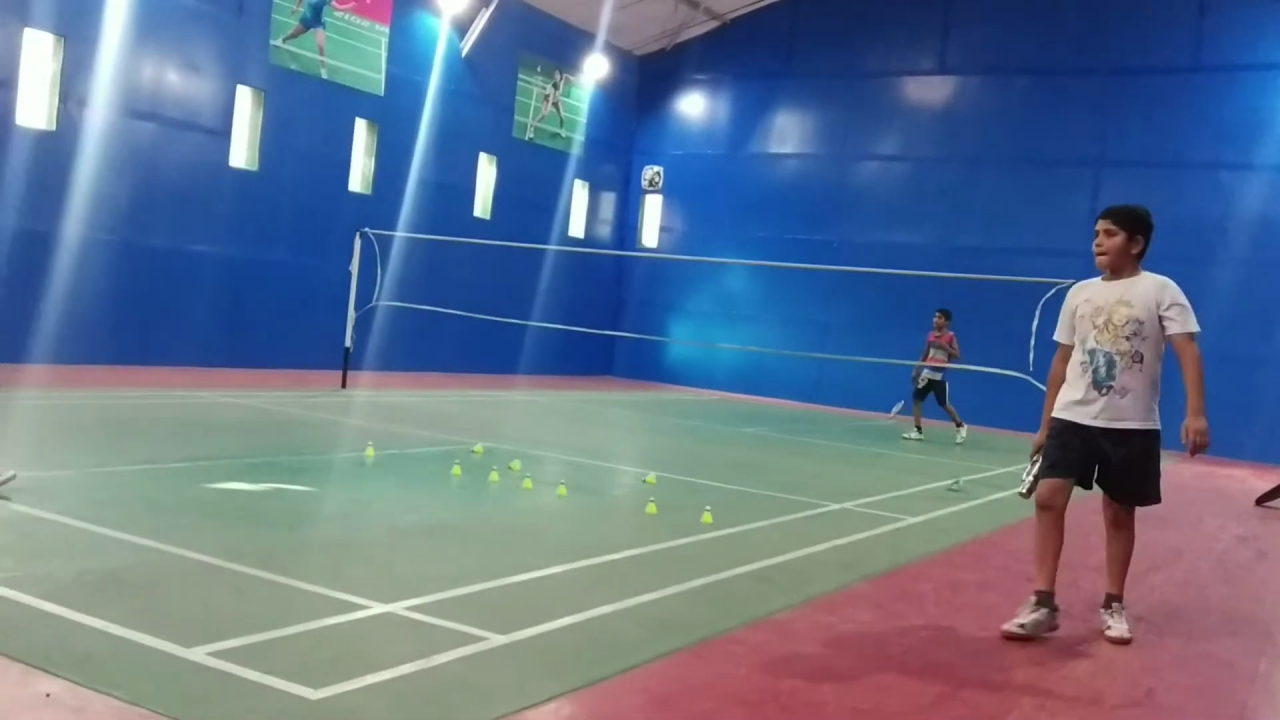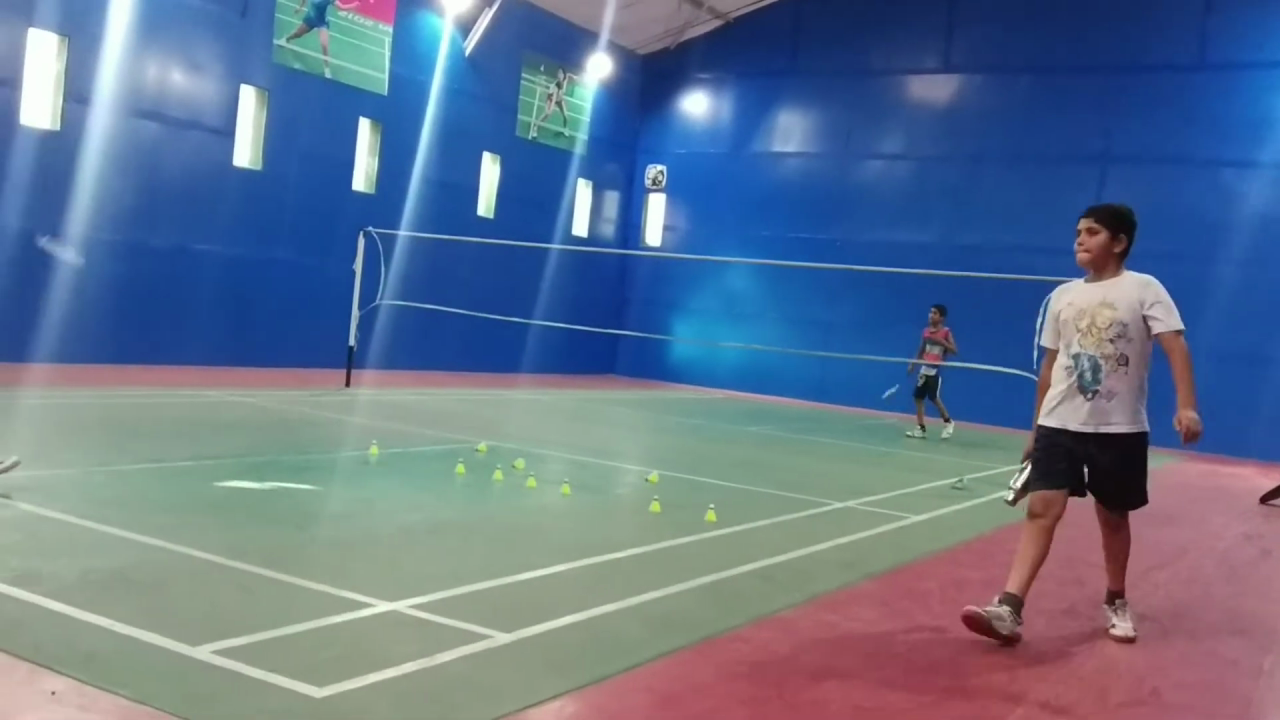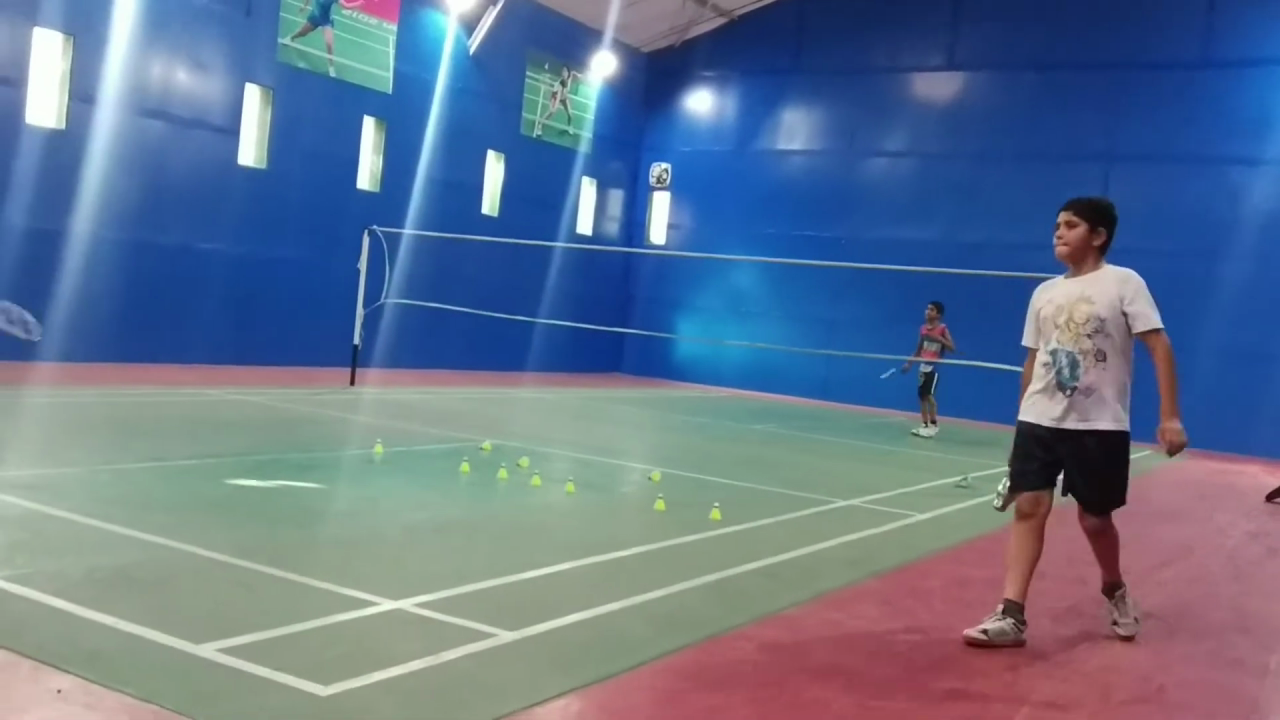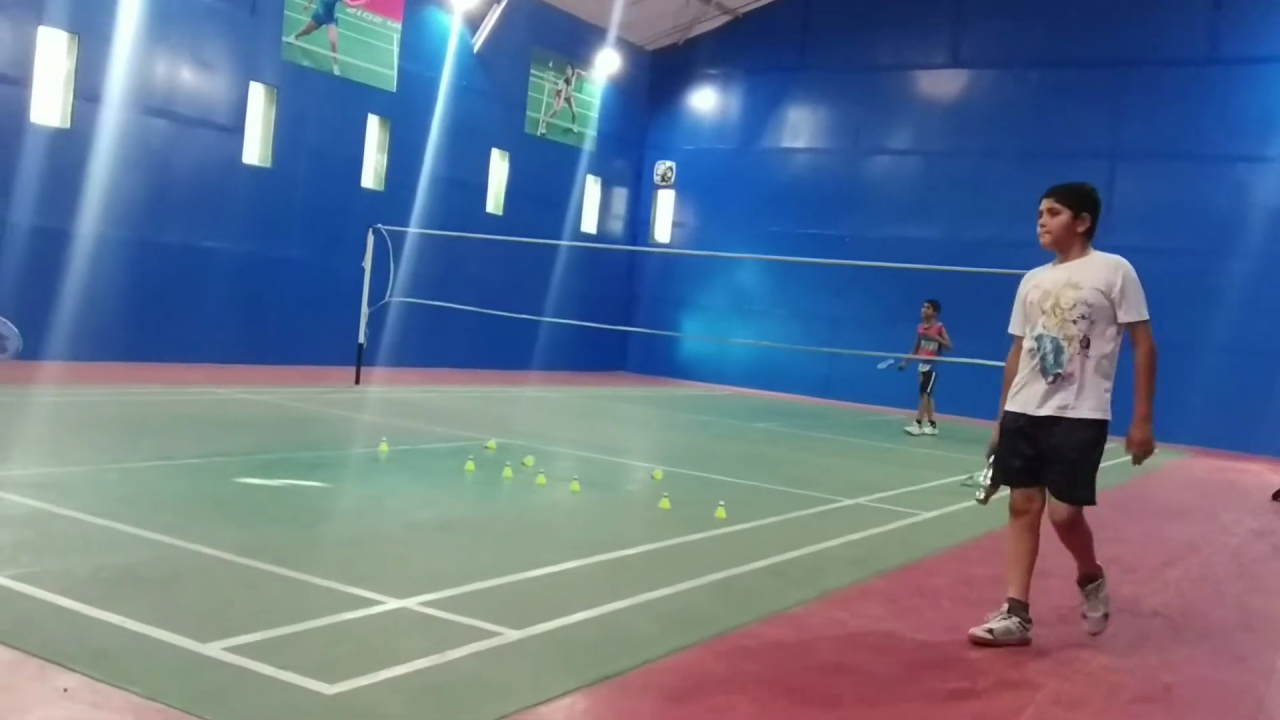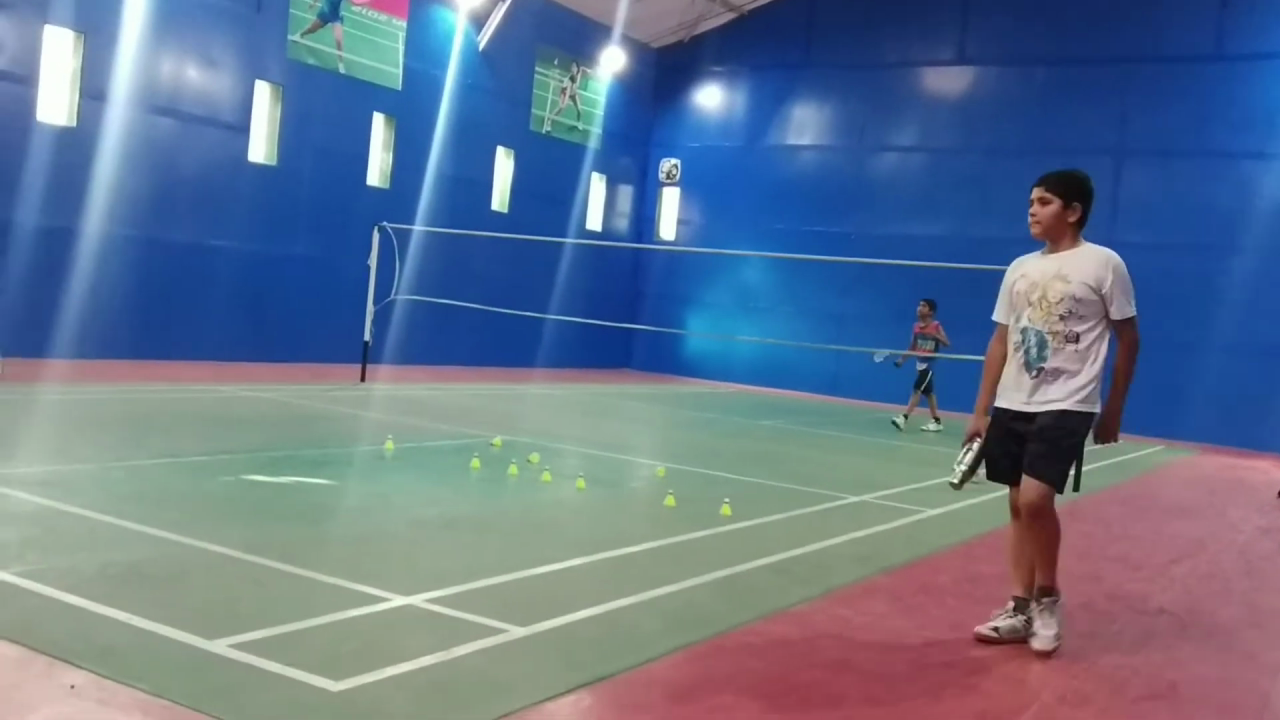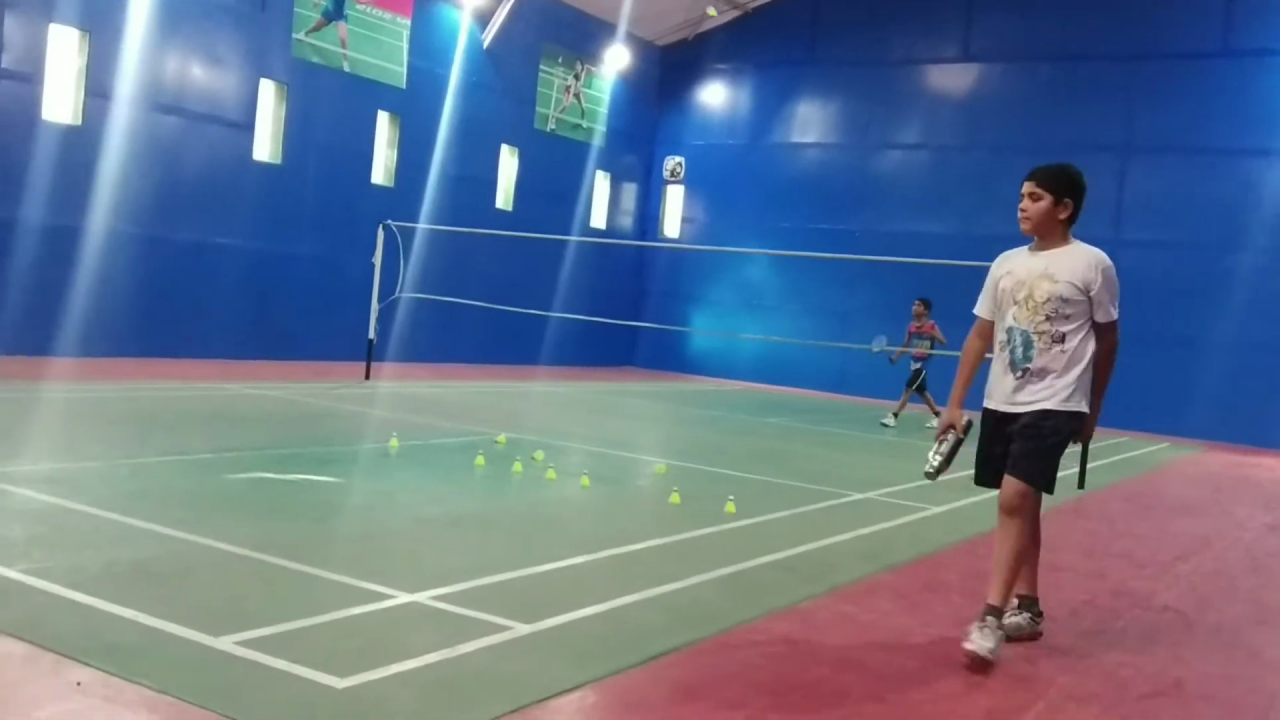
dt=0.1s
person 1, frame 1
left shoulder: (1161, 290)
right shoulder: (1079, 294)
left elbow: (1188, 351)
left wrist: (1196, 415)
right wrist: (1047, 424)
left hip: (1133, 424)
right hip: (1074, 417)
left knee: (1118, 514)
right knee: (1050, 500)
left ankle: (1114, 605)
right ankle: (1042, 604)
person 1, frame 2
left shoulder: (1144, 289)
right shoulder: (1062, 296)
left elbow: (1177, 347)
left wrist: (1187, 406)
right wrist: (1035, 431)
left hip: (1119, 427)
right hip: (1059, 423)
left knee: (1112, 516)
right knee: (1041, 509)
left ankle: (1116, 603)
right ankle: (1009, 610)
person 1, frame 3
left shoulder: (1125, 284)
right shoulder: (1044, 294)
left elbow: (1160, 349)
left wrist: (1170, 415)
right wrist: (1021, 424)
left hip: (1100, 426)
right hip: (1039, 420)
left knee: (1095, 519)
right knee: (1028, 510)
left ankle: (1115, 590)
right ankle: (1011, 616)
person 1, frame 4
left shoulder: (1114, 271)
right shoulder: (1031, 282)
left elbow: (1144, 345)
left wrist: (1142, 418)
right wrist: (1002, 422)
left hip: (1081, 414)
right hip: (1025, 410)
left knee: (1063, 513)
right knee: (1022, 506)
left ankle: (1091, 578)
right ankle: (1015, 614)
person 1, frame 5
left shoulder: (1104, 264)
right shoulder: (1019, 269)
left elbow: (1127, 341)
right elbow: (1000, 342)
left wrist: (1113, 411)
right wrist: (982, 410)
left hip: (1068, 405)
right hip: (1013, 404)
left knee: (1035, 499)
right knee: (1021, 503)
left ankle: (1046, 596)
right ankle: (1023, 607)
person 1, frame 6
left shoulder: (1093, 264)
right shoulder: (1005, 264)
left elbow: (1106, 343)
right elbow: (979, 337)
left wrist: (1091, 411)
right wrist: (954, 404)
left hip: (1052, 406)
right hip: (1001, 403)
left knee: (1015, 499)
right knee: (1019, 503)
left ankle: (993, 617)
right ankle: (1027, 608)
